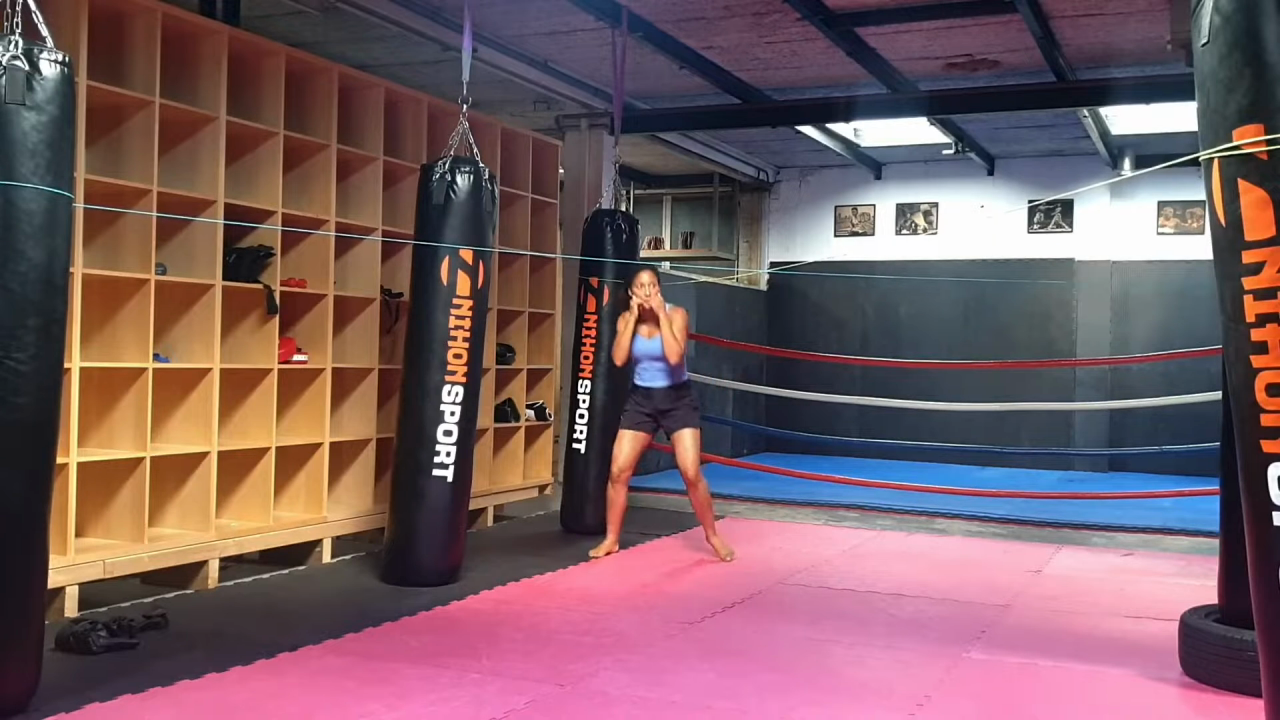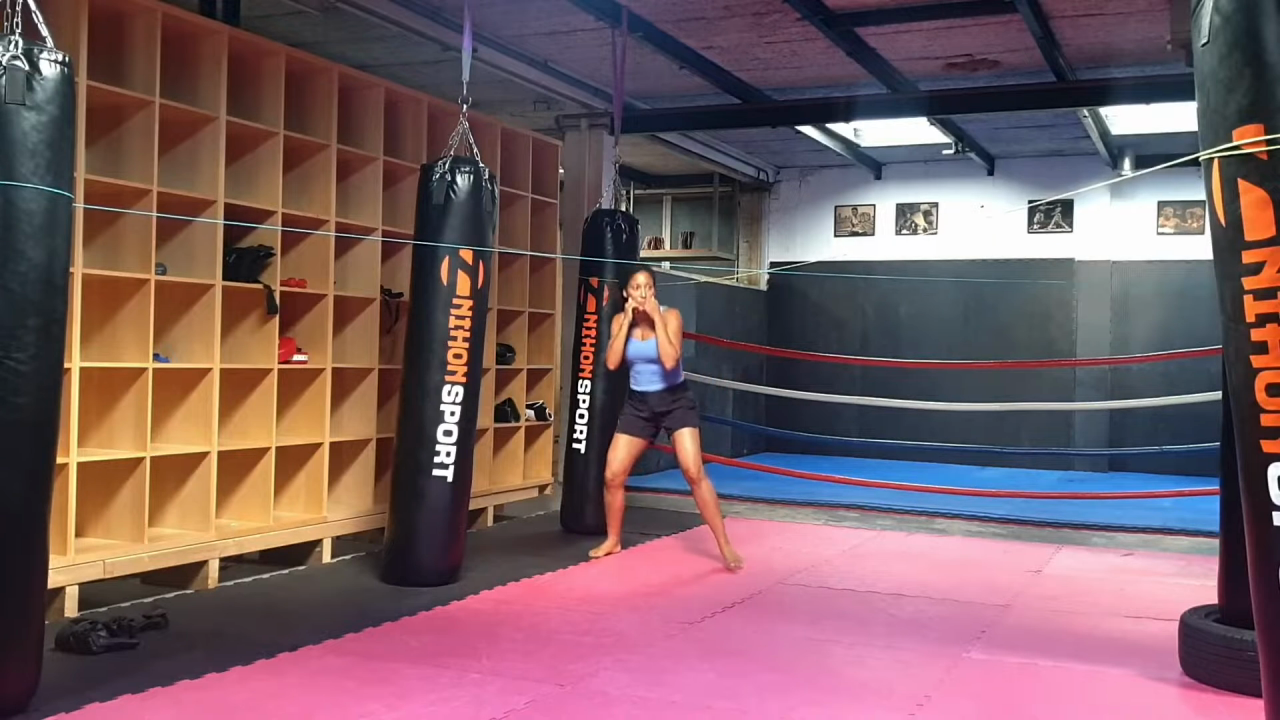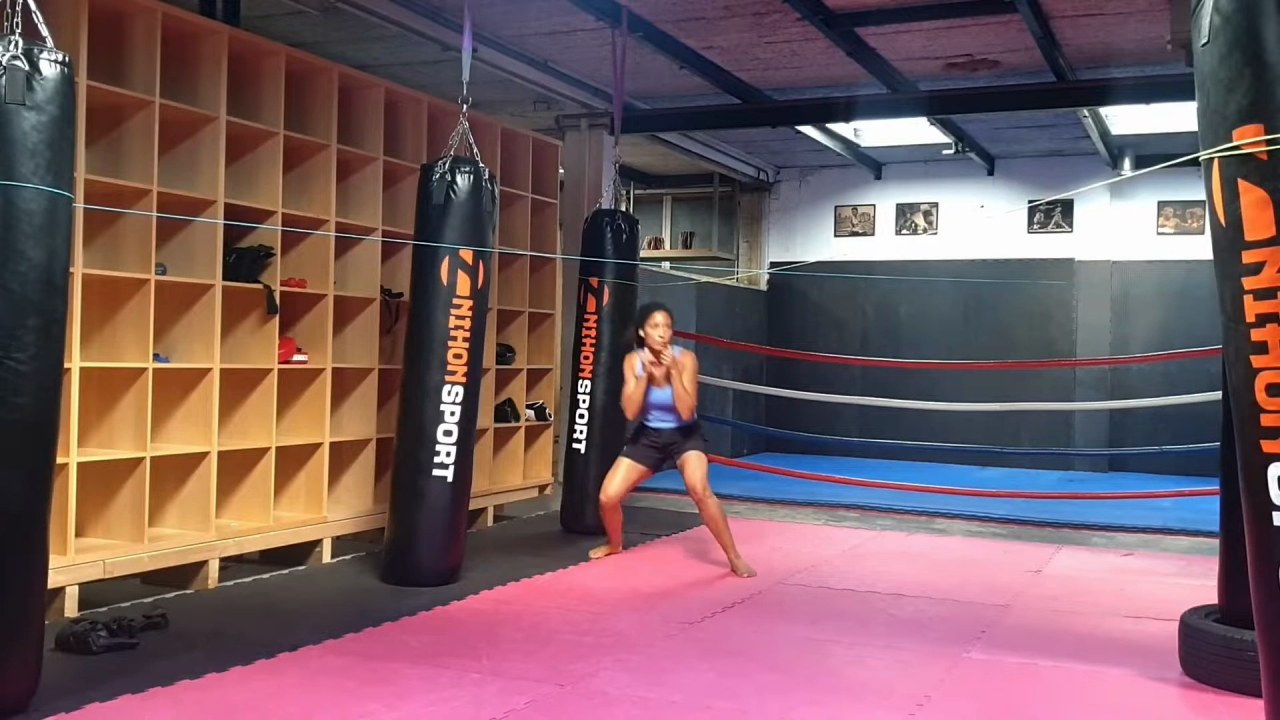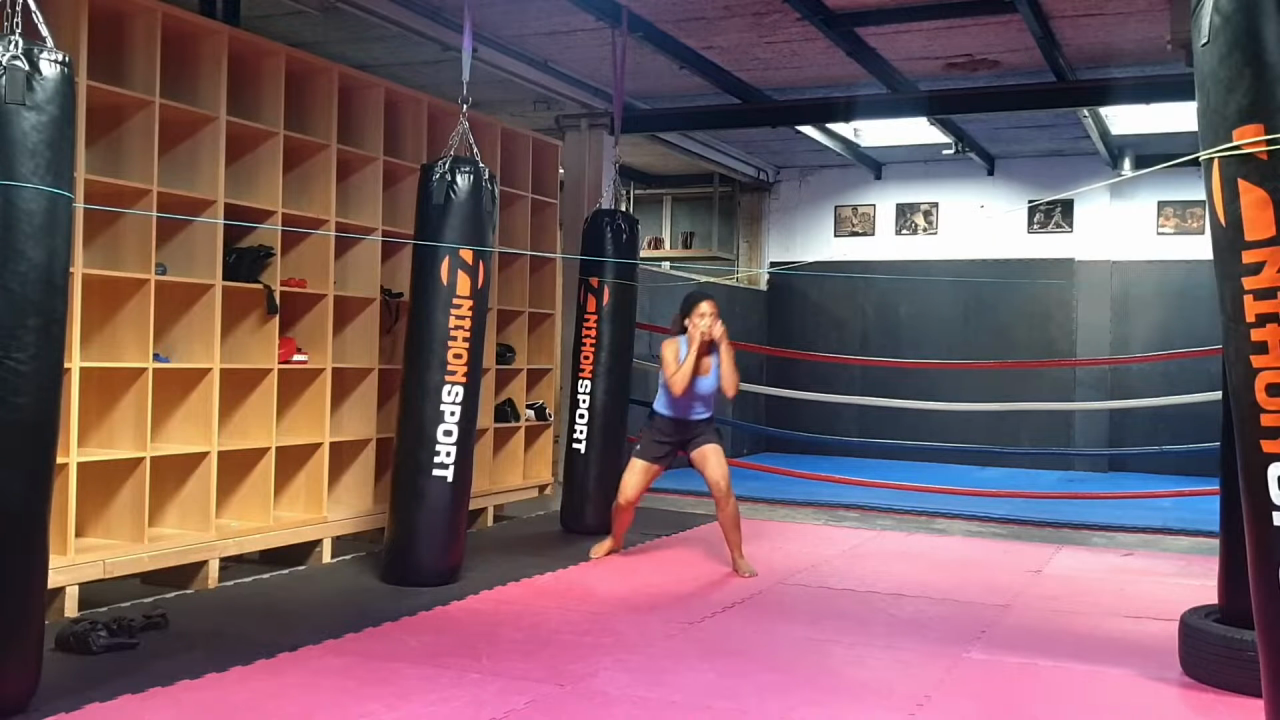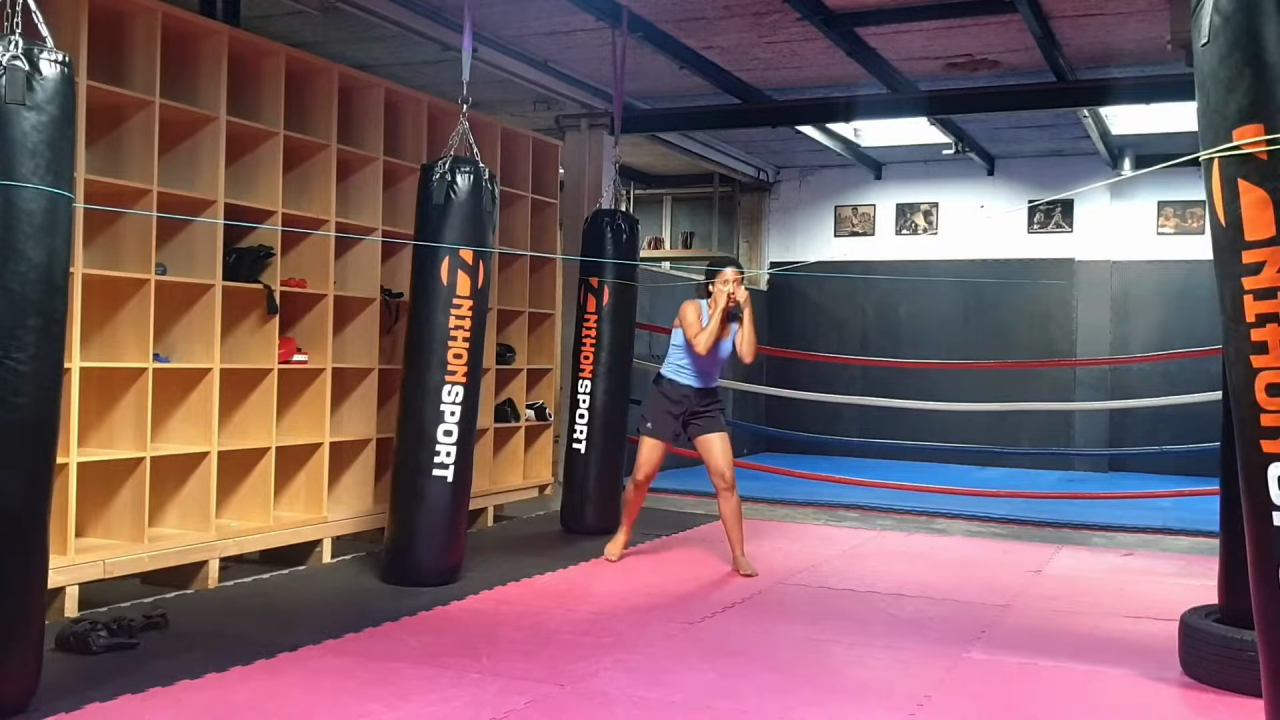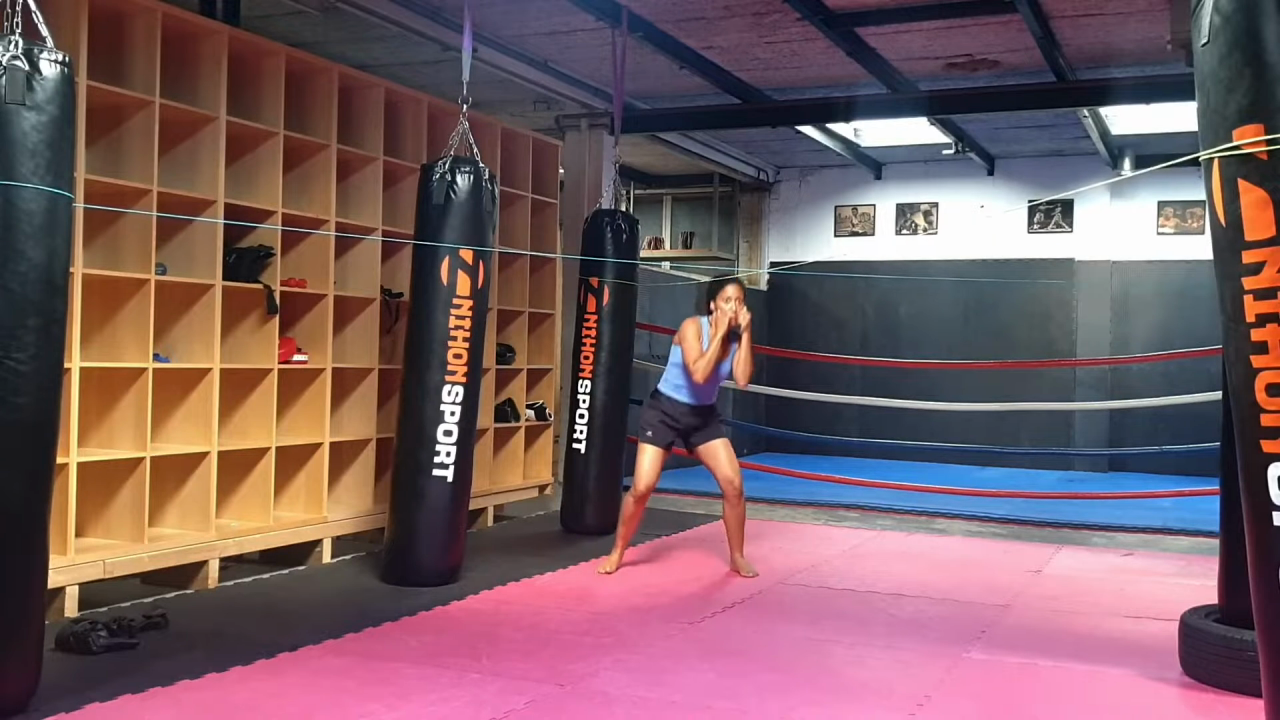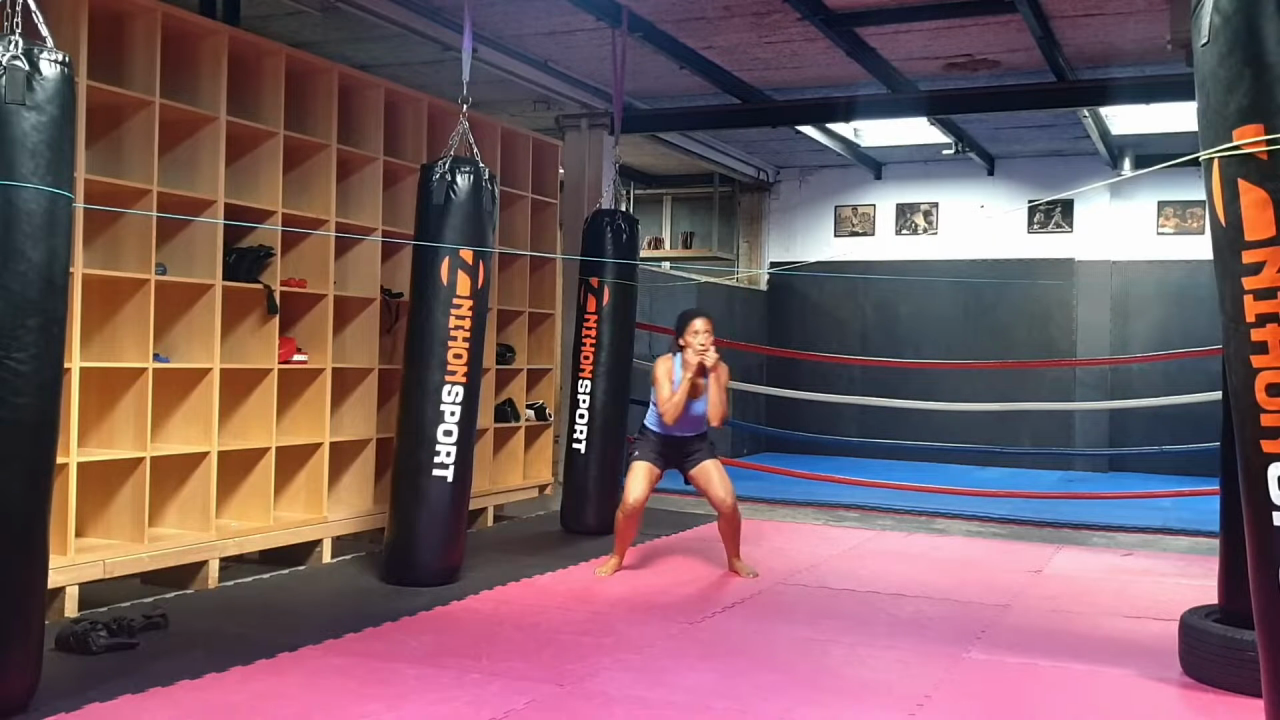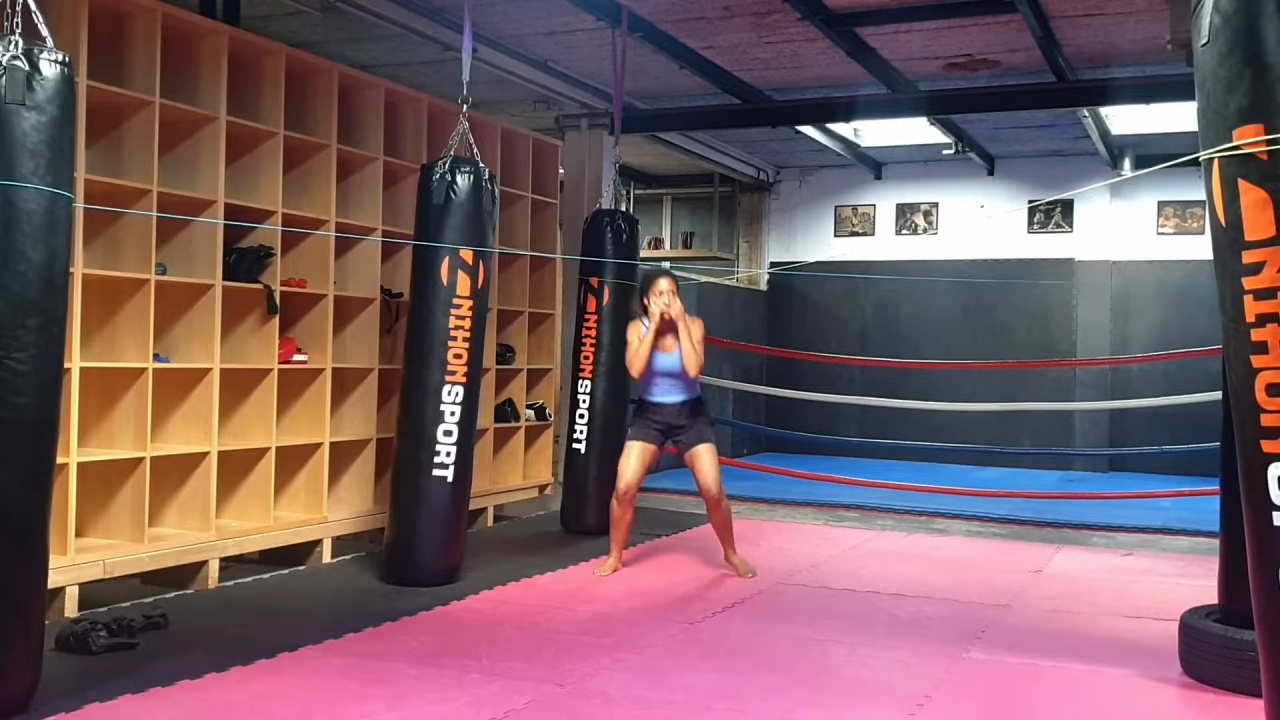
dt=0.2s
person 1, frame 1
left shoulder: (676, 313)
right shoulder: (626, 319)
left elbow: (675, 356)
right elbow: (618, 359)
left wrist: (661, 315)
right wrist: (632, 316)
left hip: (678, 399)
right hip: (641, 400)
left knee: (691, 473)
right knee: (618, 471)
left ankle: (712, 534)
right ankle: (611, 539)
person 1, frame 2
left shoulder: (670, 316)
right shoulder: (620, 320)
left elbow: (670, 362)
right elbow: (612, 363)
left wrist: (656, 318)
right wrist: (627, 320)
left hip: (675, 400)
right hip: (638, 403)
left knee: (694, 471)
right knee: (613, 475)
left ankle: (725, 546)
right ankle: (613, 540)
person 1, frame 3
left shoulder: (685, 359)
right shoulder: (632, 361)
left elbow: (687, 412)
right elbow: (630, 412)
left wrist: (671, 372)
right wrist: (645, 374)
left hip: (684, 434)
right hip: (648, 436)
left knee: (700, 490)
right knee: (607, 497)
left ankle: (735, 558)
right ankle: (614, 544)
person 1, frame 4
left shoulder: (721, 350)
right shoulder: (673, 346)
left elbow: (731, 391)
right elbow: (677, 389)
left wrist: (724, 345)
right wrist: (695, 347)
left hip: (701, 429)
right hip: (662, 427)
left knee: (722, 486)
right knee: (625, 497)
left ankle: (738, 557)
right ankle: (615, 540)
person 1, frame 5
left shoulder: (737, 319)
right shoulder: (691, 308)
left elbow: (748, 356)
right elbow: (701, 347)
left wrist: (746, 309)
right wrist: (719, 309)
left hip: (706, 401)
right hip: (668, 395)
left knee: (726, 479)
right knee: (643, 476)
left ankle: (739, 556)
right ankle: (624, 532)
person 1, frame 6
left shoulder: (737, 337)
right shoulder: (692, 327)
left elbow: (742, 380)
right elbow: (699, 374)
left wrist: (745, 332)
right wrist: (720, 332)
left hip: (703, 415)
right hip: (664, 410)
left knee: (734, 483)
right knee: (643, 486)
left ankle: (737, 557)
right ankle: (617, 551)
person 1, frame 7
left shoulder: (718, 368)
right shoulder: (665, 365)
left elbow: (716, 420)
right elbow: (669, 416)
left wrist: (713, 374)
right wrist: (689, 373)
left hip: (695, 445)
right hip: (655, 441)
left knee: (727, 503)
right knee: (632, 502)
left ankle: (734, 560)
right ankle: (616, 557)
person 1, frame 8
left shoulder: (692, 324)
right shoulder: (637, 328)
left elbow: (693, 370)
right elbow: (635, 370)
left wrist: (681, 326)
right wrist: (652, 327)
left hip: (690, 414)
right hip: (650, 415)
left knee: (712, 490)
right knee: (624, 487)
left ankle: (731, 553)
right ankle: (615, 556)
